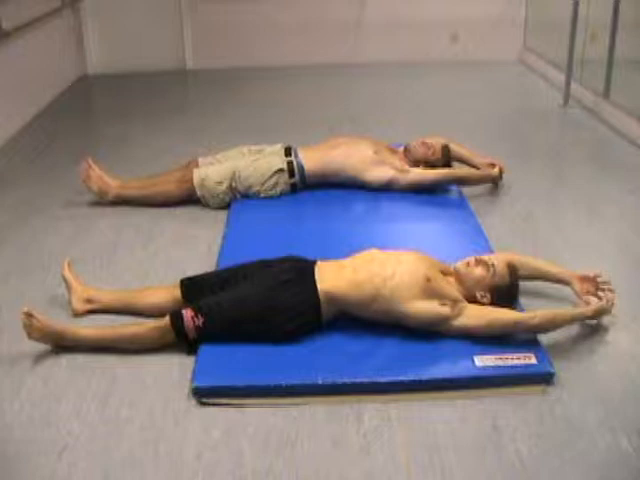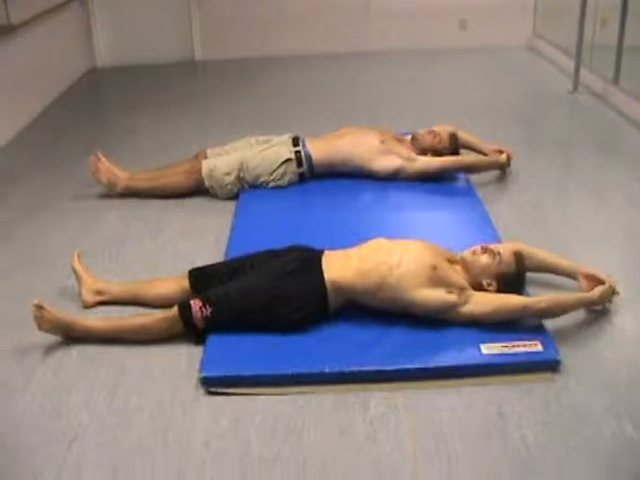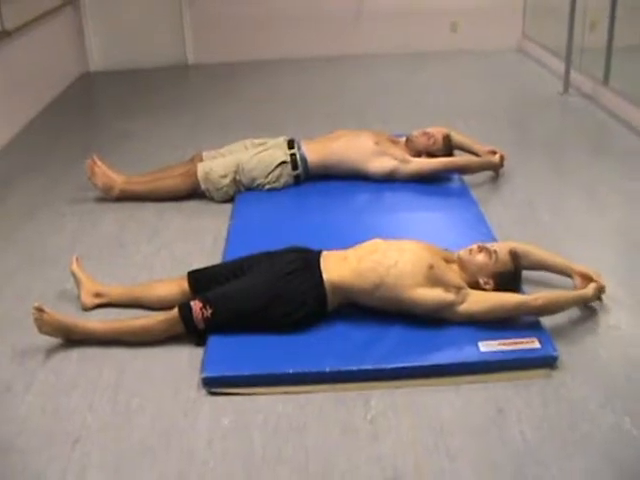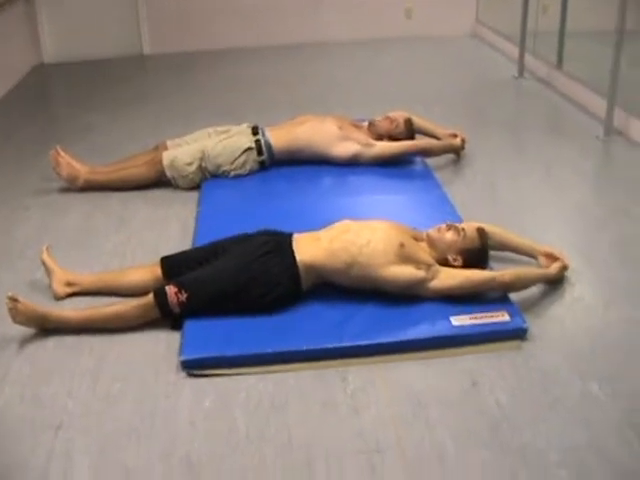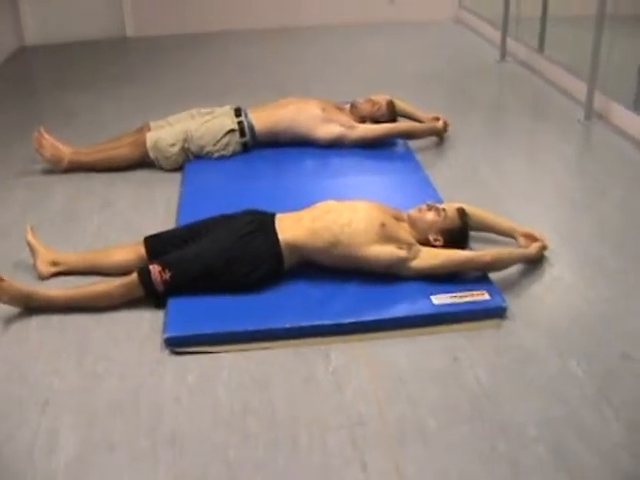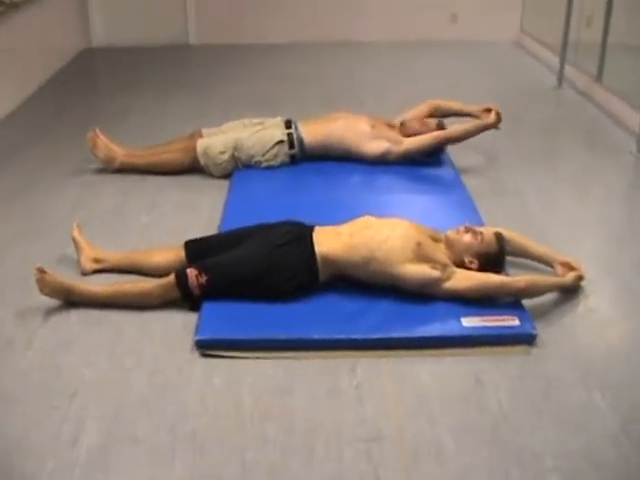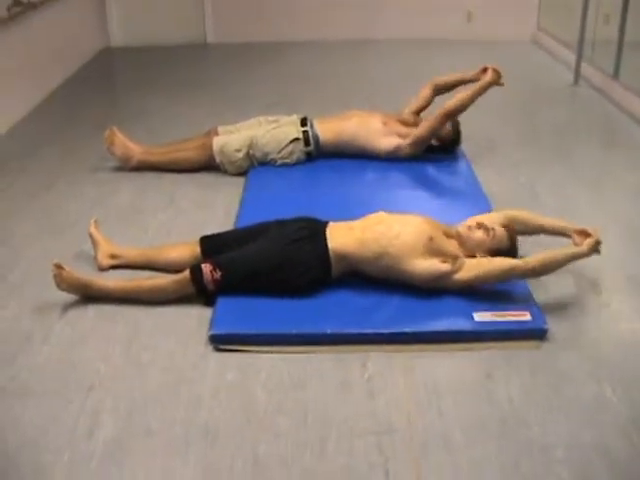
dt=0.5s
person 1, frame 1
left shoulder: (454, 312)
right shoulder: (444, 269)
left elbow: (523, 320)
right elbow: (512, 257)
left wrist: (585, 311)
right wrist: (573, 277)
left hip: (299, 306)
right hip: (302, 269)
left knee: (174, 325)
right knee: (182, 292)
left ankle: (69, 334)
right ankle: (91, 297)
person 1, frame 2
left shoulder: (459, 298)
right shoulder: (451, 260)
left elbow: (529, 306)
right elbow: (522, 247)
left wrist: (589, 298)
right wrist: (580, 272)
left hip: (308, 296)
right hip: (310, 259)
left knee: (185, 316)
right knee: (191, 283)
left ankle: (79, 326)
right ankle: (102, 289)
person 1, frame 3
left shoulder: (457, 298)
right shoulder: (447, 257)
left elbow: (527, 302)
right elbow: (515, 244)
left wrist: (580, 294)
right wrist: (575, 270)
left hip: (307, 295)
right hip: (307, 259)
left knee: (185, 316)
right knee: (190, 284)
left ankle: (80, 329)
right ankle: (100, 292)
person 1, frame 4
left shoulder: (427, 274)
right shoulder: (416, 236)
left elbow: (493, 280)
right elbow: (486, 224)
left wrist: (545, 272)
right wrist: (538, 252)
left hip: (280, 276)
right hip: (280, 241)
left knee: (161, 302)
right knee: (162, 270)
left ankle: (55, 318)
right ankle: (72, 281)
person 1, frame 5
left shoulder: (408, 255)
right shoulder: (398, 217)
left elbow: (475, 259)
right elbow: (463, 207)
left wrist: (524, 253)
right wrist: (518, 232)
left hip: (264, 256)
right hip: (263, 221)
left knee: (143, 281)
right knee: (146, 249)
right ankle: (56, 260)
person 1, frame 6
left shoulder: (442, 275)
right shoulder: (435, 238)
left elbow: (508, 284)
right elbow: (506, 232)
left wrist: (561, 282)
right wrist: (557, 261)
left hip: (300, 267)
right hip: (302, 234)
left knee: (181, 282)
right knee: (187, 254)
left ankle: (79, 291)
right ankle: (99, 258)
person 1, frame 7
left shoulder: (453, 269)
right shoulder: (452, 232)
left elbow: (519, 265)
right elbow: (510, 214)
left wrist: (576, 250)
right wrist: (570, 228)
left hip: (314, 263)
right hip: (316, 229)
left knee: (197, 279)
right knee: (201, 248)
left ankle: (96, 287)
right ankle: (116, 255)
person 2, frame 1
left shoulder: (399, 174)
right shoulder: (393, 149)
left elbow: (444, 173)
right elbow: (442, 140)
left wrist: (487, 175)
right wrist: (484, 162)
left hip: (285, 173)
right hip: (283, 153)
left knee: (192, 184)
right knee: (195, 165)
left ankle: (114, 191)
right ankle: (117, 185)
person 2, frame 2
left shoulder: (405, 163)
right shoulder: (401, 139)
left elbow: (450, 161)
right elbow: (452, 127)
left wrist: (494, 162)
right wrist: (489, 148)
left hip: (293, 164)
right hip: (291, 143)
left knee: (201, 176)
right knee: (203, 157)
left ankle: (123, 184)
right ankle: (128, 177)
person 2, frame 3
left shoulder: (399, 164)
right shoulder: (395, 140)
left elbow: (446, 163)
right elbow: (445, 129)
left wrist: (487, 164)
right wrist: (484, 149)
left hip: (288, 166)
right hip: (286, 145)
left knee: (197, 178)
right knee: (199, 160)
left ankle: (119, 188)
right ankle: (123, 180)
person 2, frame 4
left shoulder: (363, 148)
right shoulder: (358, 125)
left elbow: (410, 145)
right elbow: (408, 113)
left wrist: (450, 145)
right wrist: (444, 133)
left hip: (252, 152)
right hip: (251, 132)
left knee: (163, 167)
right knee: (163, 149)
left ankle: (85, 179)
right ankle: (88, 170)
person 2, frame 5
left shoulder: (347, 130)
right shoulder: (341, 108)
left elbow: (391, 129)
right elbow: (390, 99)
left wrist: (431, 129)
right wrist: (427, 117)
left hip: (236, 134)
right hip: (233, 114)
left knee: (147, 148)
right knee: (147, 130)
left ankle: (69, 160)
right ankle: (73, 151)
person 2, frame 6
left shoulder: (393, 148)
right shoulder: (391, 124)
left elbow: (441, 137)
right elbow: (434, 104)
left wrist: (484, 124)
right wrist: (478, 110)
left hip: (285, 145)
right hip: (284, 126)
left knee: (200, 154)
right knee: (199, 137)
left ankle: (121, 160)
right ankle: (125, 153)
person 2, frame 7
left shoulder: (406, 145)
right shoulder: (406, 122)
left elbow: (447, 111)
right elbow: (434, 86)
left wrist: (482, 86)
right wrist: (474, 76)
left hip: (301, 143)
right hip: (300, 124)
left knee: (214, 151)
right knee: (216, 133)
left ankle: (138, 158)
right ankle: (142, 151)
